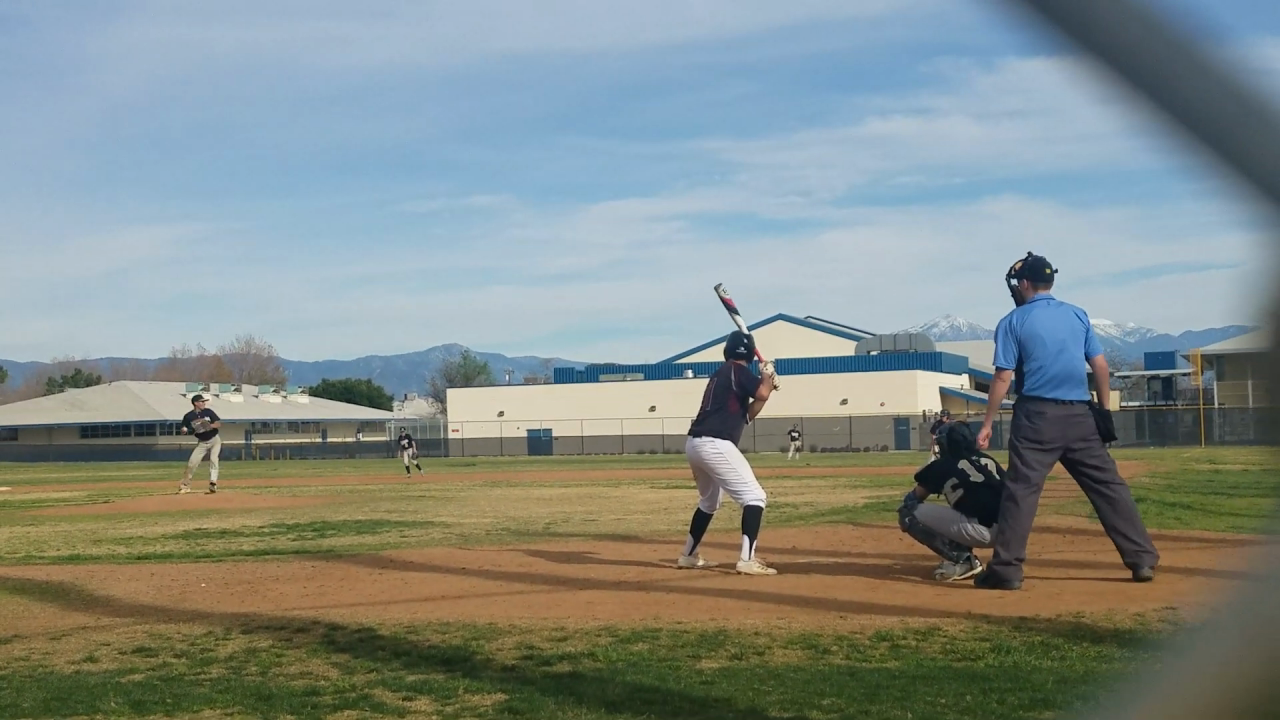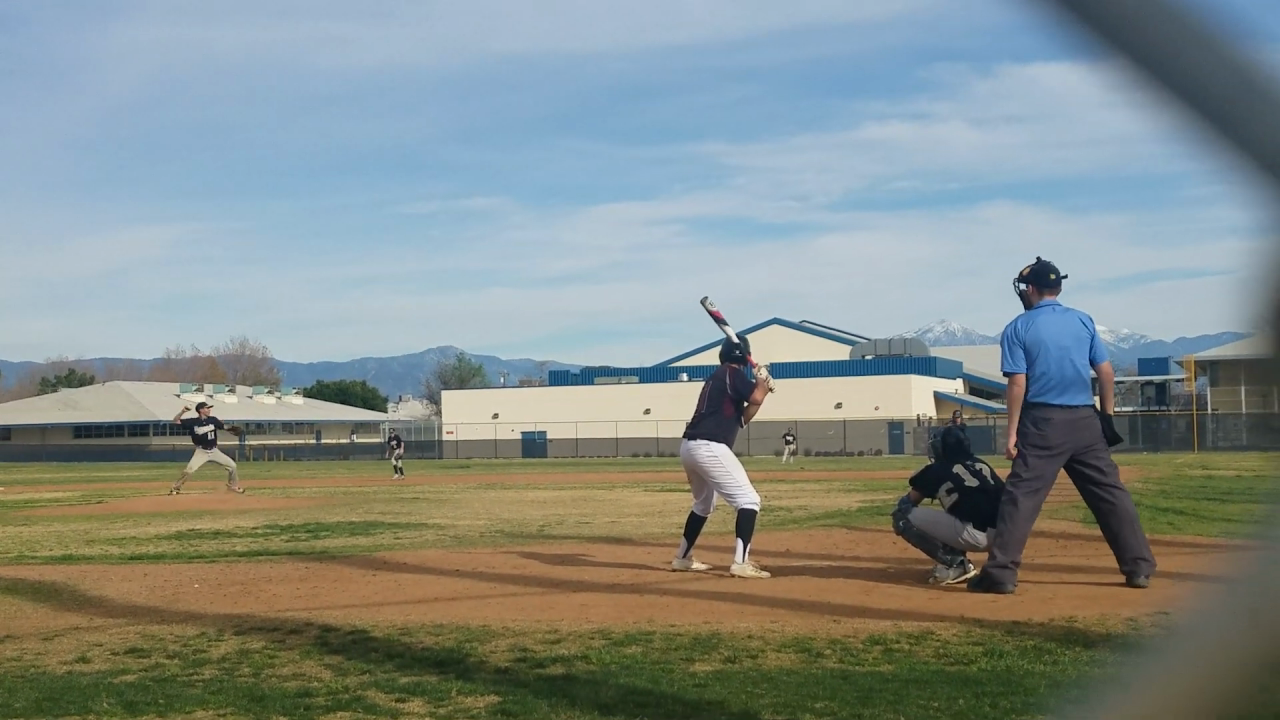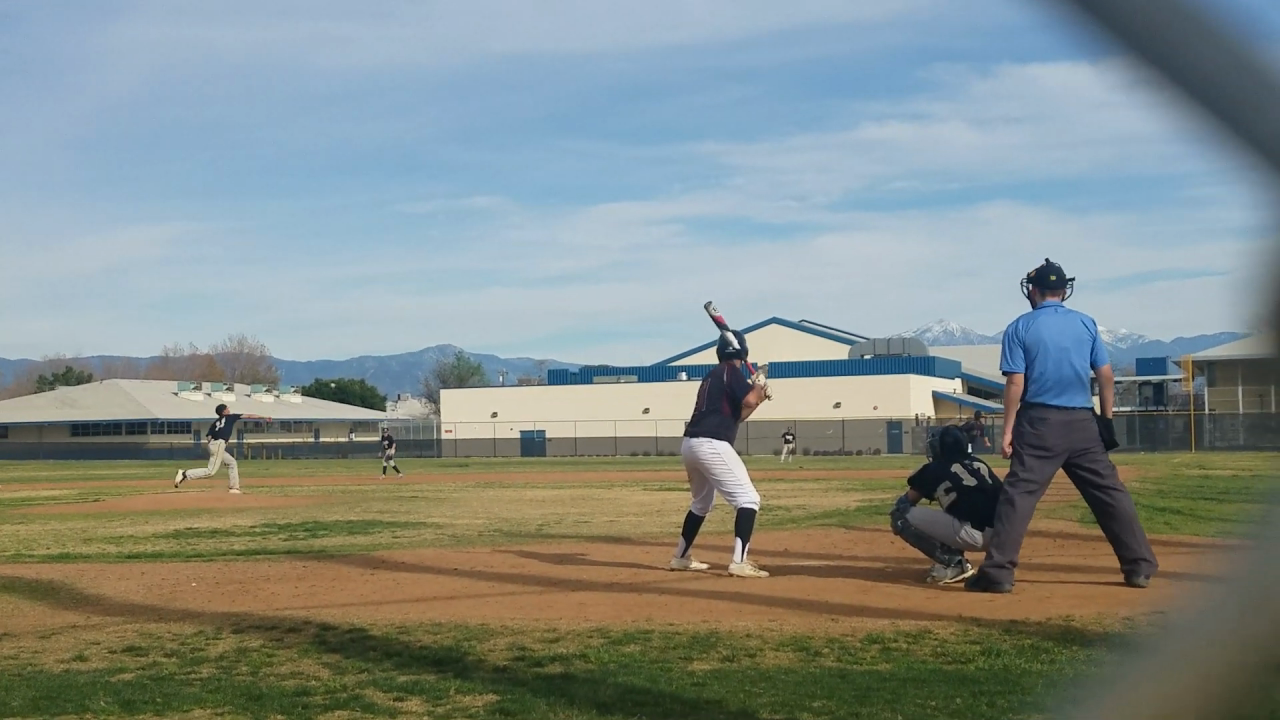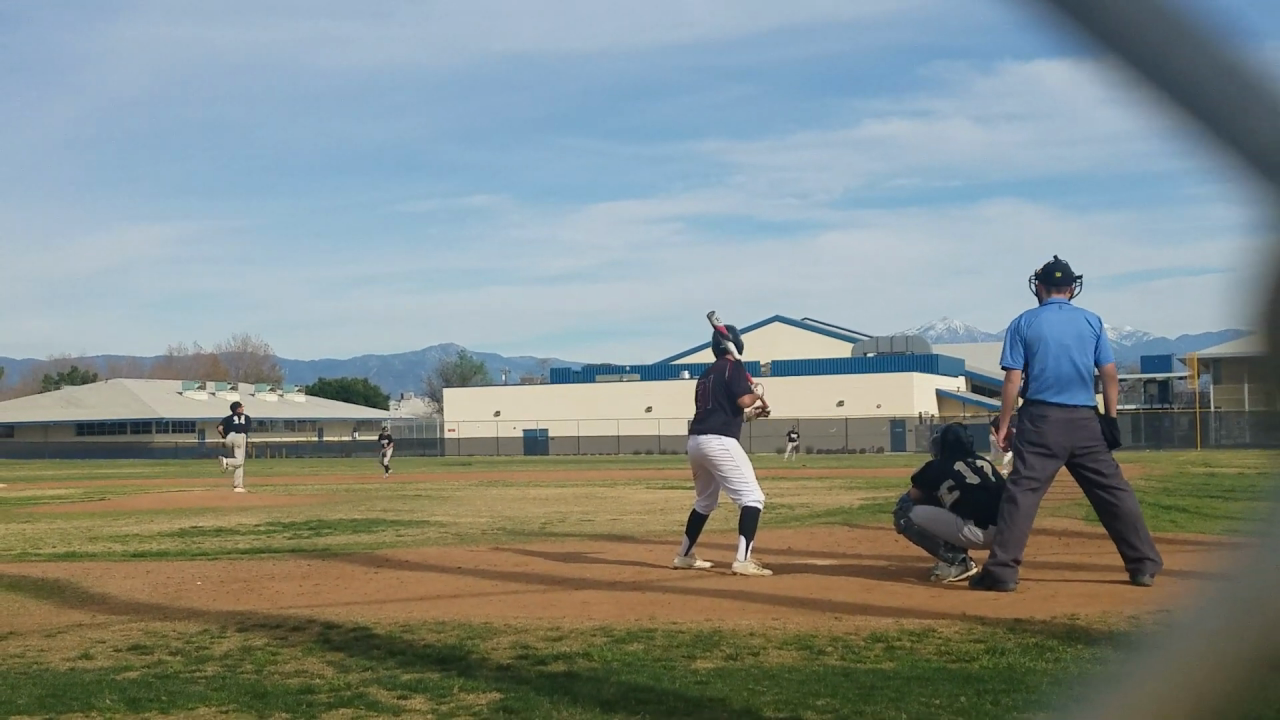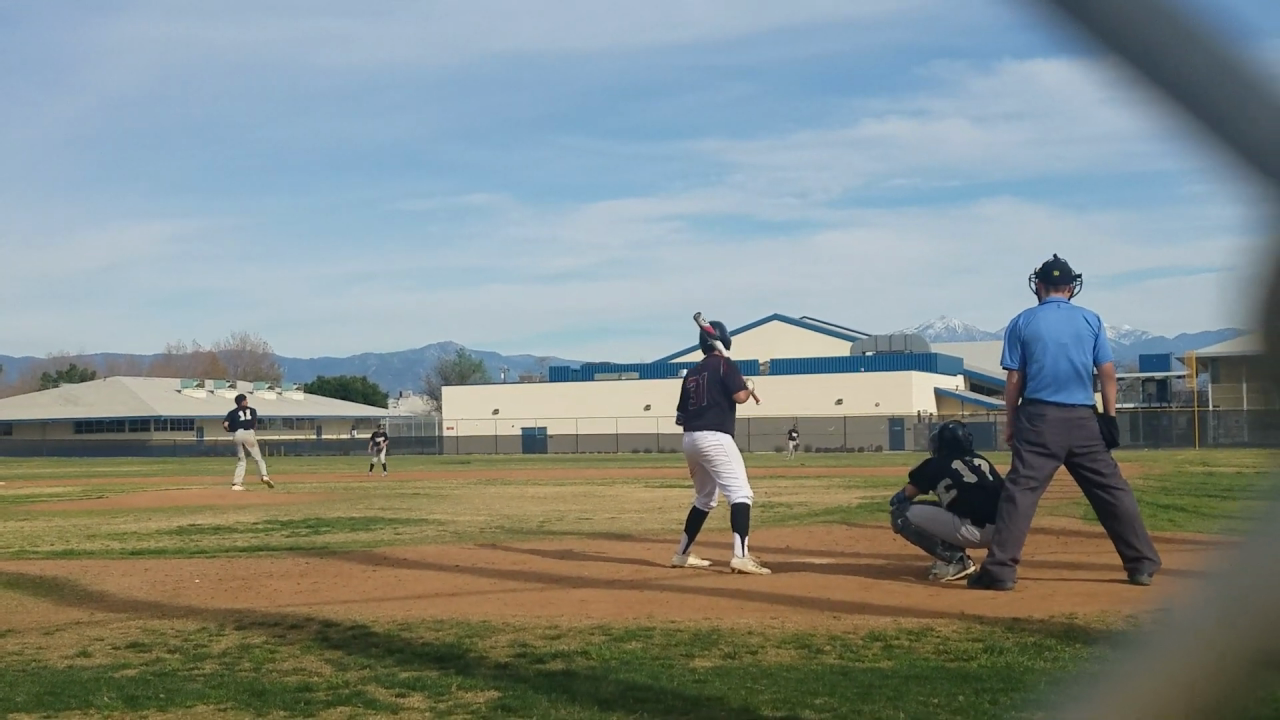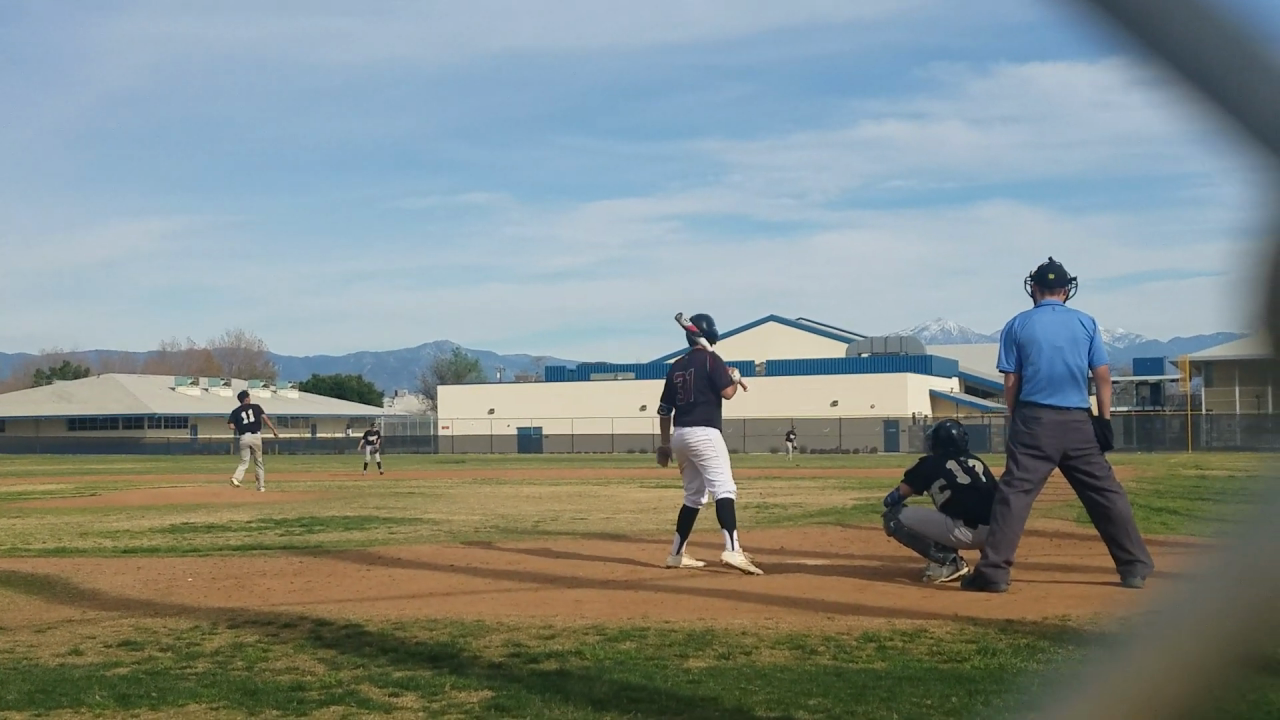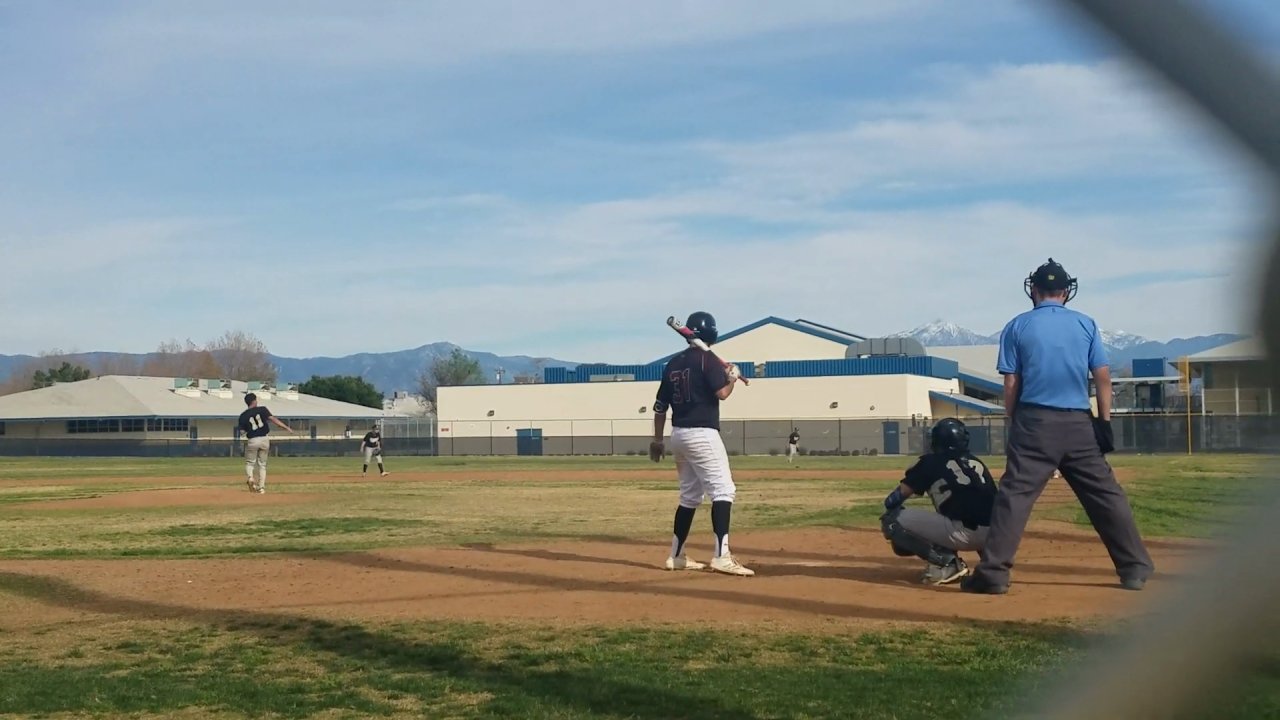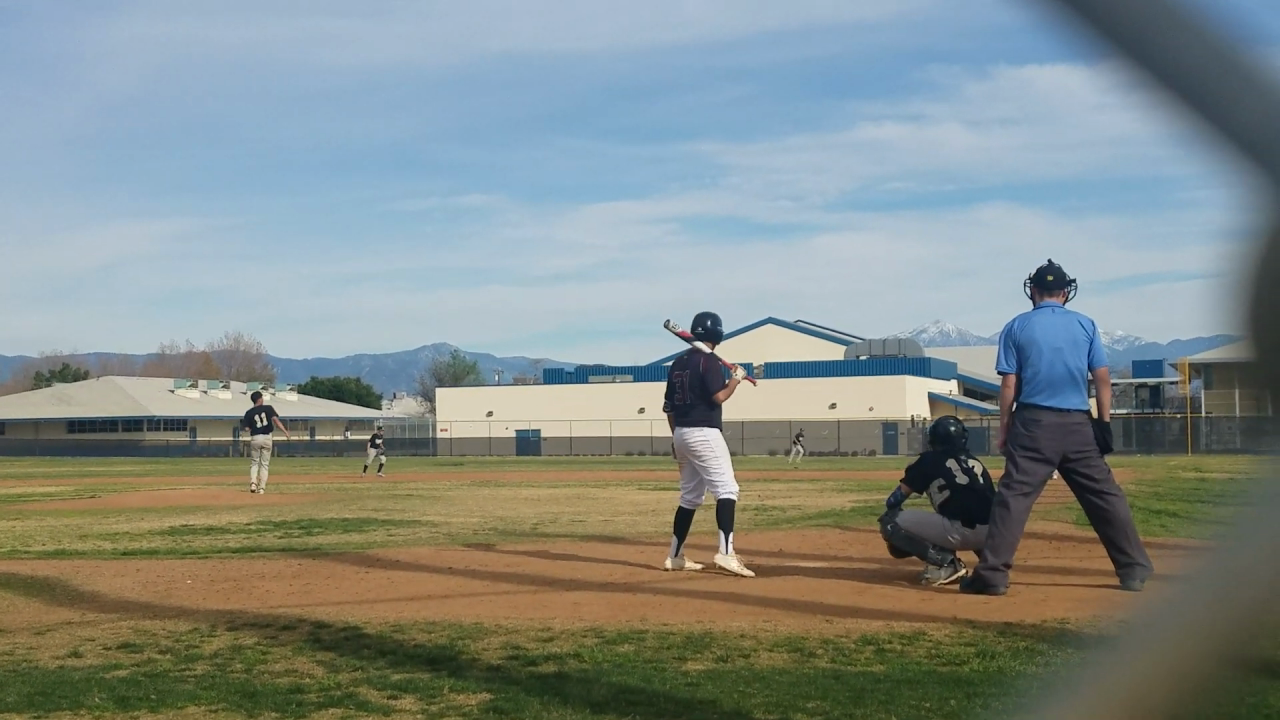
dt=0.2s
person 1, frame 1
left shoulder: (1013, 322)
right shoulder: (1078, 316)
left elbow: (1004, 377)
right elbow: (1101, 367)
left wrist: (988, 423)
right wrist: (1103, 410)
left hip: (1037, 415)
right hip: (1080, 414)
left knee: (1021, 491)
right knee: (1107, 486)
left ankle: (1005, 569)
right ankle: (1142, 559)
person 1, frame 2
left shoulder: (1018, 327)
right shoulder: (1084, 321)
left elbow: (1018, 384)
right elbow: (1106, 373)
left wrist: (1012, 433)
right wrist: (1107, 416)
left hip: (1043, 421)
right hip: (1085, 420)
left knee: (1021, 495)
right knee: (1110, 492)
left ankle: (1000, 572)
right ankle: (1139, 567)
person 1, frame 3
left shoulder: (1020, 327)
right shoulder: (1086, 323)
left elbow: (1016, 384)
right elbow: (1106, 375)
left wrist: (1008, 429)
right wrist: (1107, 419)
left hip: (1039, 422)
right hip: (1083, 421)
left knee: (1019, 494)
right knee: (1109, 492)
left ankle: (997, 572)
right ankle: (1140, 567)
person 1, frame 4
left shoulder: (1023, 323)
right shoulder: (1092, 321)
left elbow: (1013, 379)
right elbow: (1109, 374)
left wrist: (1004, 425)
right wrist: (1111, 418)
left hip: (1041, 419)
right hip: (1085, 420)
left knee: (1022, 492)
right knee: (1113, 491)
left ankle: (1001, 571)
right ankle: (1144, 566)
person 1, frame 5
left shoulder: (1022, 322)
right shoulder: (1091, 320)
left elbow: (1015, 380)
right elbow: (1108, 372)
left wrist: (1012, 423)
right wrist: (1109, 417)
left hip: (1038, 418)
right hip: (1083, 419)
left knee: (1020, 491)
right knee: (1111, 490)
left ankle: (999, 569)
right ankle: (1143, 565)
person 1, frame 6
left shoulder: (1017, 325)
right shoulder: (1086, 322)
left elbow: (1011, 383)
right elbow: (1102, 376)
left wrist: (1016, 423)
right wrist: (1104, 420)
left hip: (1034, 420)
right hip: (1079, 421)
left knee: (1015, 493)
right knee: (1105, 493)
left ankle: (993, 572)
right ankle: (1135, 568)
person 1, frame 7
left shoulder: (1017, 326)
right shoulder: (1086, 324)
left elbow: (1011, 385)
right elbow: (1103, 376)
left wrist: (1014, 427)
right wrist: (1104, 422)
left hip: (1034, 422)
right hip: (1079, 422)
left knee: (1015, 495)
right knee: (1105, 495)
left ankle: (992, 573)
right ankle: (1135, 569)
person 1, frame 8
left shoulder: (1017, 327)
right shoulder: (1085, 325)
left elbow: (1010, 384)
right elbow: (1102, 377)
left wrist: (1004, 428)
right wrist: (1104, 423)
left hip: (1033, 423)
right hip: (1078, 423)
left knee: (1014, 495)
right knee: (1105, 496)
left ankle: (991, 574)
right ankle: (1135, 570)
person 2, frame 1
left shoulder: (721, 374)
right shoulder: (737, 370)
left elbow: (747, 415)
right elbow: (761, 393)
left wrist: (767, 386)
right wrist: (767, 377)
left hip: (695, 444)
right hip: (715, 445)
left knee: (709, 501)
right knee: (754, 496)
left ankle: (689, 555)
right ankle: (747, 560)
person 2, frame 2
left shoulder: (716, 377)
right shoulder: (732, 374)
left elbow: (742, 417)
right elbow: (755, 399)
left wrist: (763, 389)
right wrist: (762, 381)
left hip: (690, 447)
right hip: (709, 448)
left knee: (703, 504)
right knee: (748, 499)
left ankle: (683, 558)
right ankle: (741, 562)
person 2, frame 3
left shoulder: (712, 375)
right shoulder: (731, 371)
left elbow: (734, 415)
right elbow: (749, 401)
left wrist: (759, 395)
right wrist: (759, 387)
left hip: (690, 445)
right hip: (712, 446)
left knee: (701, 504)
right knee: (748, 499)
left ankle: (681, 557)
right ankle: (739, 562)
person 2, frame 4
left shoulder: (706, 374)
right shoulder: (733, 367)
right elbow: (744, 401)
left wrist: (752, 414)
right wrist: (757, 393)
left hip: (695, 443)
right hip: (719, 443)
left knee: (705, 502)
right knee: (752, 497)
left ankle: (685, 555)
right ankle: (743, 559)
person 2, frame 5
left shoulder: (692, 372)
right shoulder: (724, 364)
left elbow: (681, 416)
right elbow: (740, 397)
right wrist: (750, 387)
left hip: (691, 439)
right hip: (715, 438)
left knee: (704, 498)
right knee: (740, 493)
left ankle: (683, 554)
right ankle: (741, 556)
person 2, frame 6
left shoulder: (676, 366)
right shoulder: (710, 359)
left elbow: (665, 408)
right elbow: (728, 392)
left wrist: (665, 443)
right wrist: (735, 378)
left hip: (680, 434)
right hip: (704, 433)
left knee: (694, 495)
right knee: (724, 488)
left ankle: (677, 554)
right ankle: (733, 550)
person 2, frame 7
left shoulder: (673, 363)
right shoulder: (706, 359)
left elbow: (660, 405)
right elbow: (721, 393)
left wrist: (657, 439)
right wrist: (733, 376)
left hip: (678, 434)
right hip: (702, 434)
left knee: (689, 496)
right knee: (723, 490)
left ankle: (676, 556)
right ankle: (722, 555)
person 2, frame 8
left shoulder: (678, 363)
right shoulder: (708, 361)
left elbow: (669, 405)
right elbow: (719, 396)
left wrist: (678, 431)
right wrist: (736, 377)
left hip: (681, 434)
right hip: (704, 433)
left knee: (689, 496)
right knee: (726, 489)
left ankle: (675, 557)
right ankle: (726, 553)
person 3, frame 1
left shoulder: (942, 465)
right shoulder: (988, 460)
left elbow: (911, 500)
left hip: (981, 531)
left knee: (908, 512)
left ankle: (961, 560)
right ankle: (964, 556)
person 3, frame 2
left shoulder: (937, 469)
right shoulder: (982, 465)
left elbow: (905, 504)
left hip: (975, 535)
left knee: (902, 516)
left ankle: (955, 564)
person 3, frame 3
left shoulder: (934, 469)
right shoulder: (980, 464)
left elbow: (903, 504)
left hip: (972, 534)
left knee: (900, 515)
left ankle: (952, 563)
person 3, frame 4
left shoulder: (937, 467)
right shoulder: (984, 463)
left elbow: (905, 503)
left hip: (976, 532)
left knee: (903, 514)
left ankle: (955, 561)
person 3, frame 5
left shoulder: (935, 464)
right shoulder: (982, 461)
left elbow: (898, 500)
left hip: (973, 531)
left knee: (900, 514)
left ankle: (953, 560)
person 3, frame 6
left shoulder: (930, 463)
right shoulder: (976, 462)
left elbow: (891, 500)
left hip: (966, 532)
left knee: (892, 517)
left ankle: (946, 561)
person 3, frame 7
left shoulder: (930, 462)
right shoulder: (976, 462)
left elbow: (892, 501)
left hip: (964, 533)
left knee: (891, 520)
left ankle: (946, 562)
person 3, frame 8
left shoulder: (929, 460)
right shoulder: (975, 462)
left elbow: (893, 501)
left wrist: (898, 521)
left hip: (962, 531)
left knee: (889, 522)
left ankle: (944, 562)
